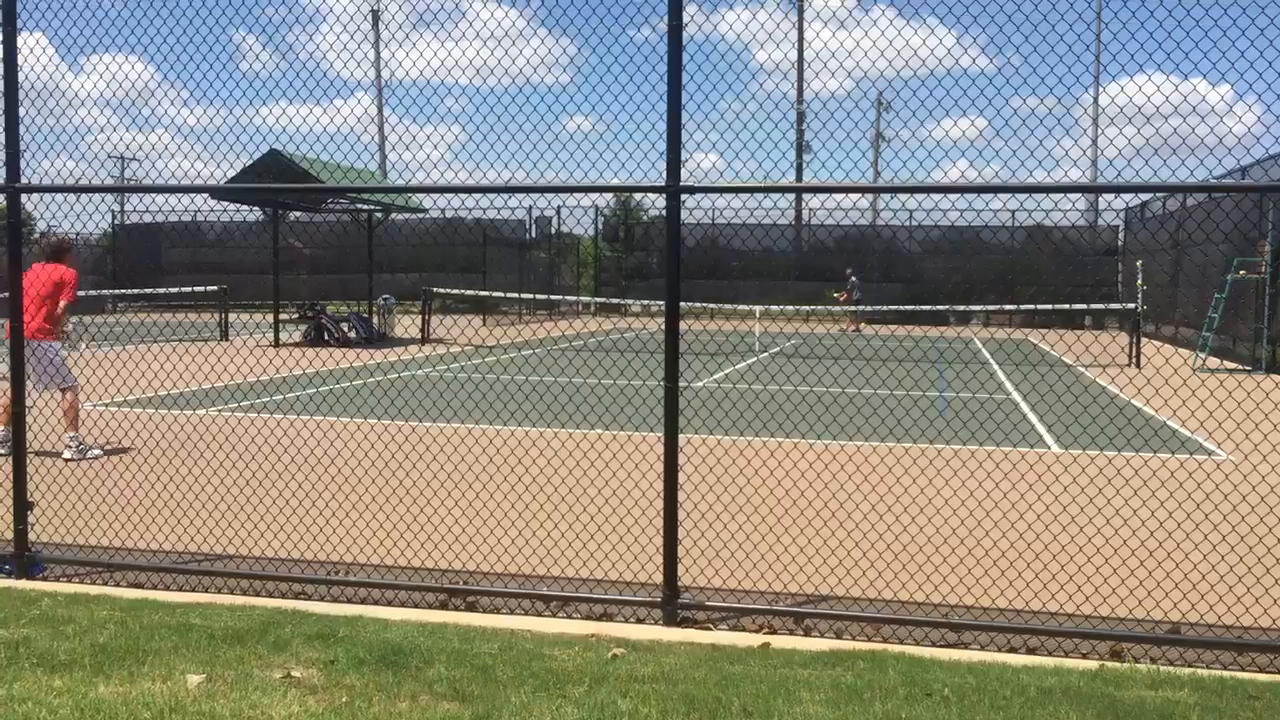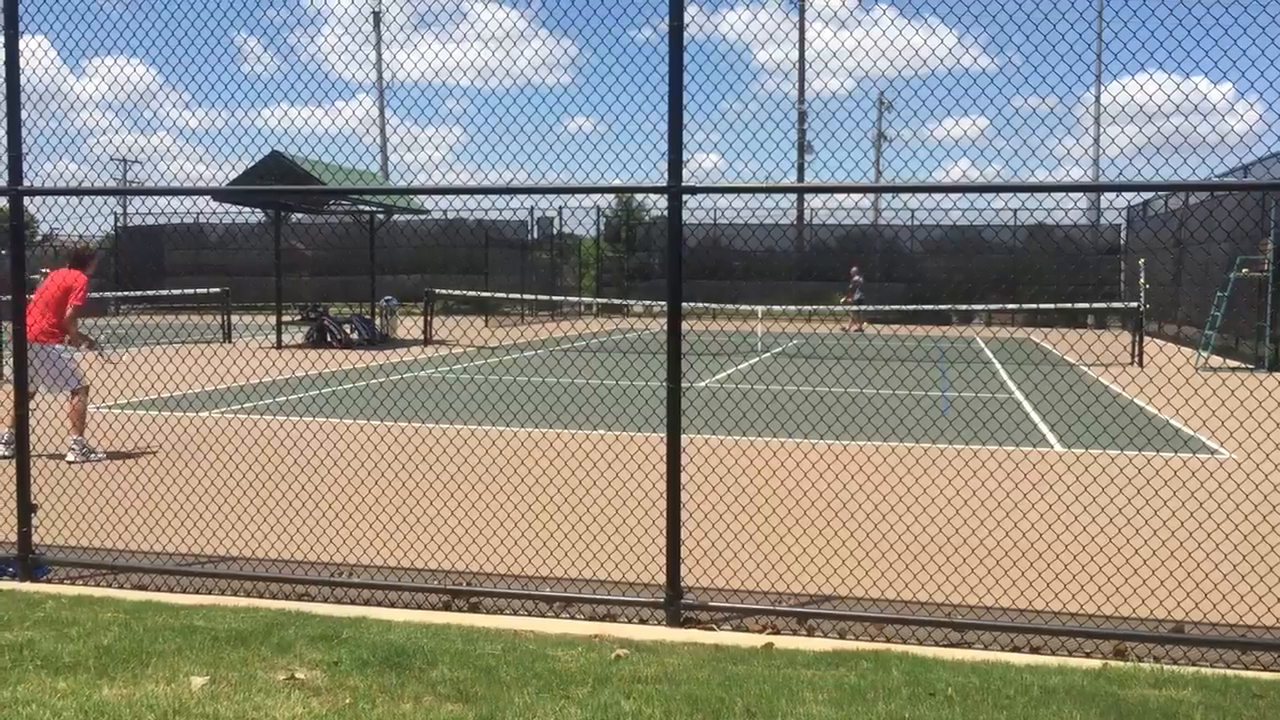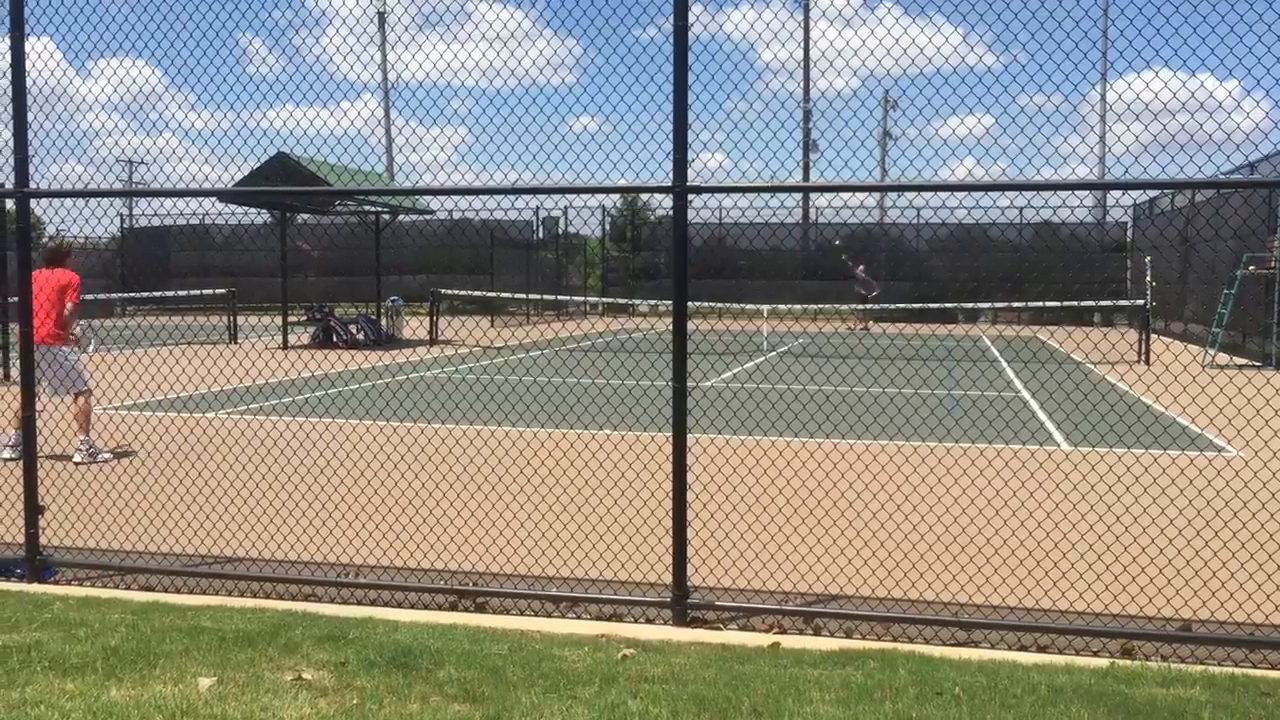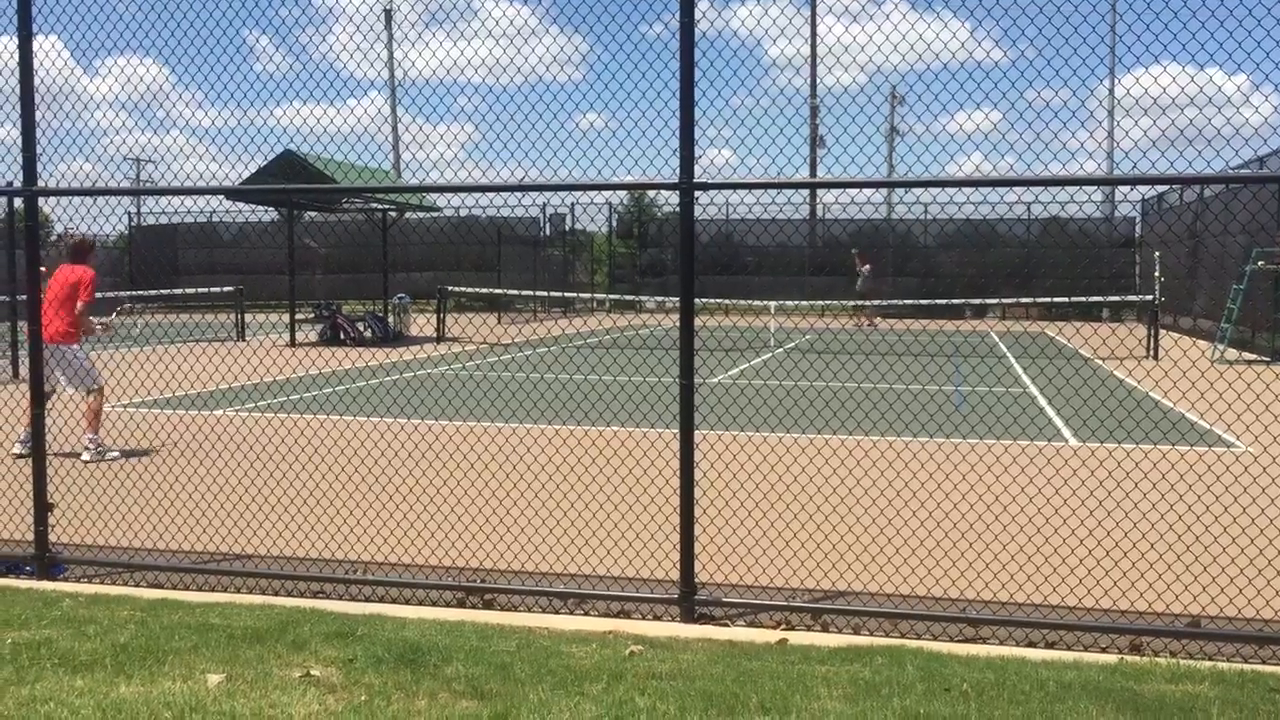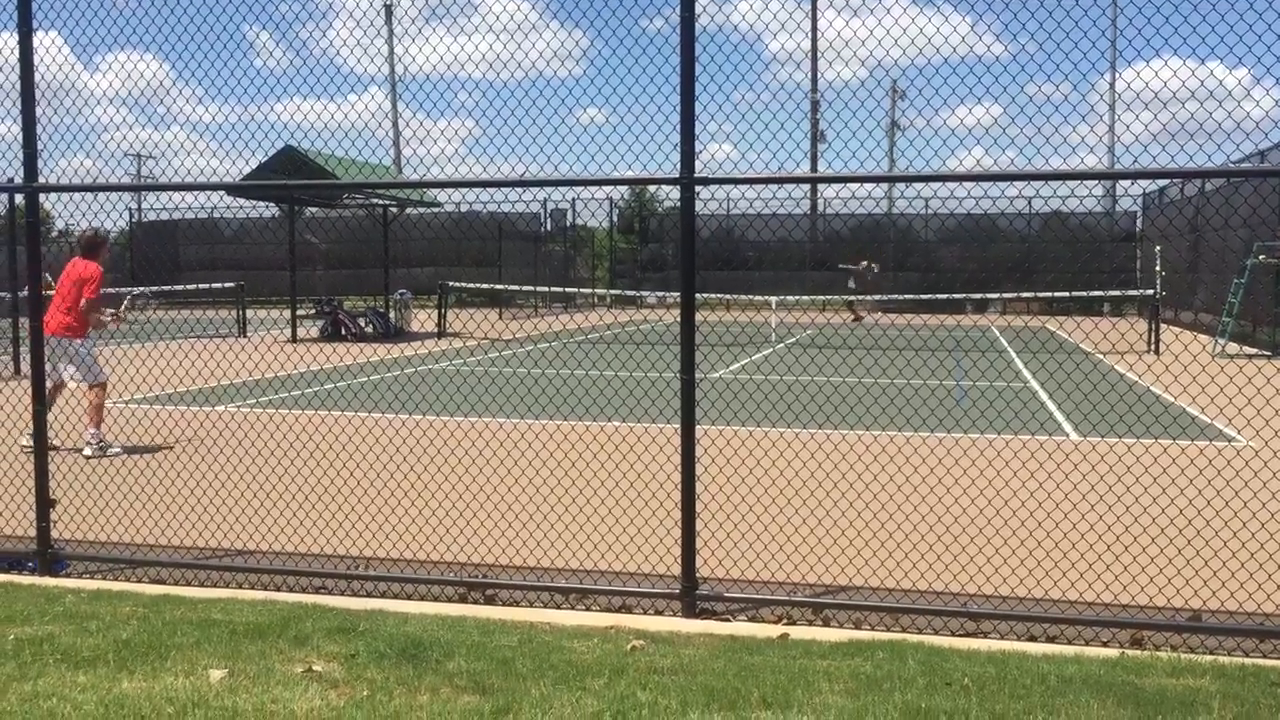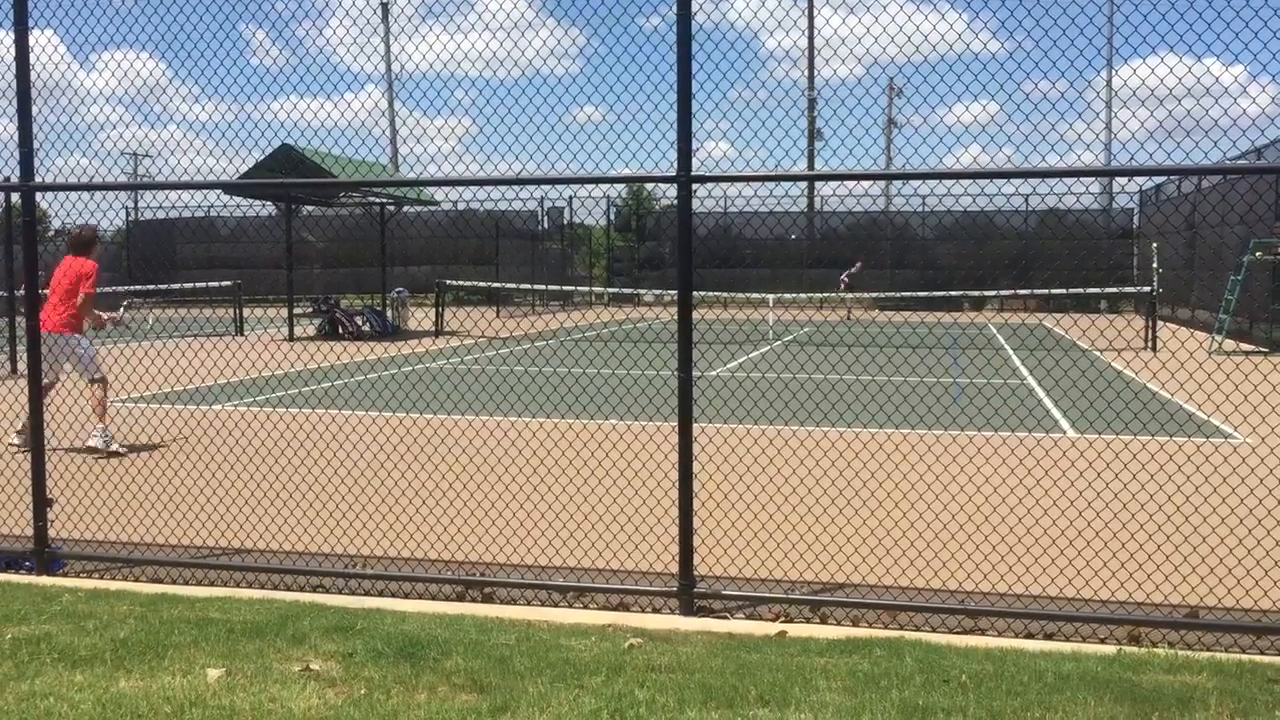
dt=0.4s
person 1, frame 1
left shoulder: (32, 269)
right shoulder: (68, 274)
left elbow: (28, 302)
right elbow: (61, 311)
right wrist: (57, 330)
right hip: (41, 337)
right knee: (69, 387)
right ankle: (73, 445)
person 1, frame 2
left shoulder: (55, 274)
right shoulder: (80, 279)
right elbow: (70, 316)
left wrist: (79, 336)
right wrist: (74, 337)
left hip: (25, 336)
right hip: (46, 341)
right knee: (79, 389)
right ankle: (77, 447)
person 1, frame 3
left shoulder: (34, 276)
right shoulder: (71, 278)
left elbow: (37, 309)
right elbow: (68, 313)
right wrist: (67, 334)
right hip: (52, 343)
right knee: (82, 391)
right ankle: (84, 448)
person 1, frame 4
left shoulder: (61, 270)
right shoulder: (87, 274)
right elbow: (80, 311)
left wrist: (89, 323)
right wrist: (89, 328)
left hip: (43, 337)
right hip: (64, 341)
left knee: (44, 390)
right knee: (95, 388)
left ankle: (24, 441)
right ankle: (92, 446)
person 1, frame 5
left shoulder: (74, 263)
right shoulder: (95, 270)
right elbow: (84, 309)
left wrist: (102, 312)
right wrist: (99, 321)
left hip: (49, 331)
right hip: (70, 334)
left knee: (55, 384)
right knee: (98, 384)
left ankle: (35, 434)
right ankle: (94, 441)
person 1, frame 6
left shoulder: (65, 262)
right shoulder: (90, 266)
right elbow: (83, 303)
left wrist: (97, 316)
right wrist: (98, 320)
left hip: (46, 329)
right hip: (67, 331)
left knee: (45, 384)
right knee: (98, 379)
left ankle: (22, 432)
right ankle: (100, 435)
